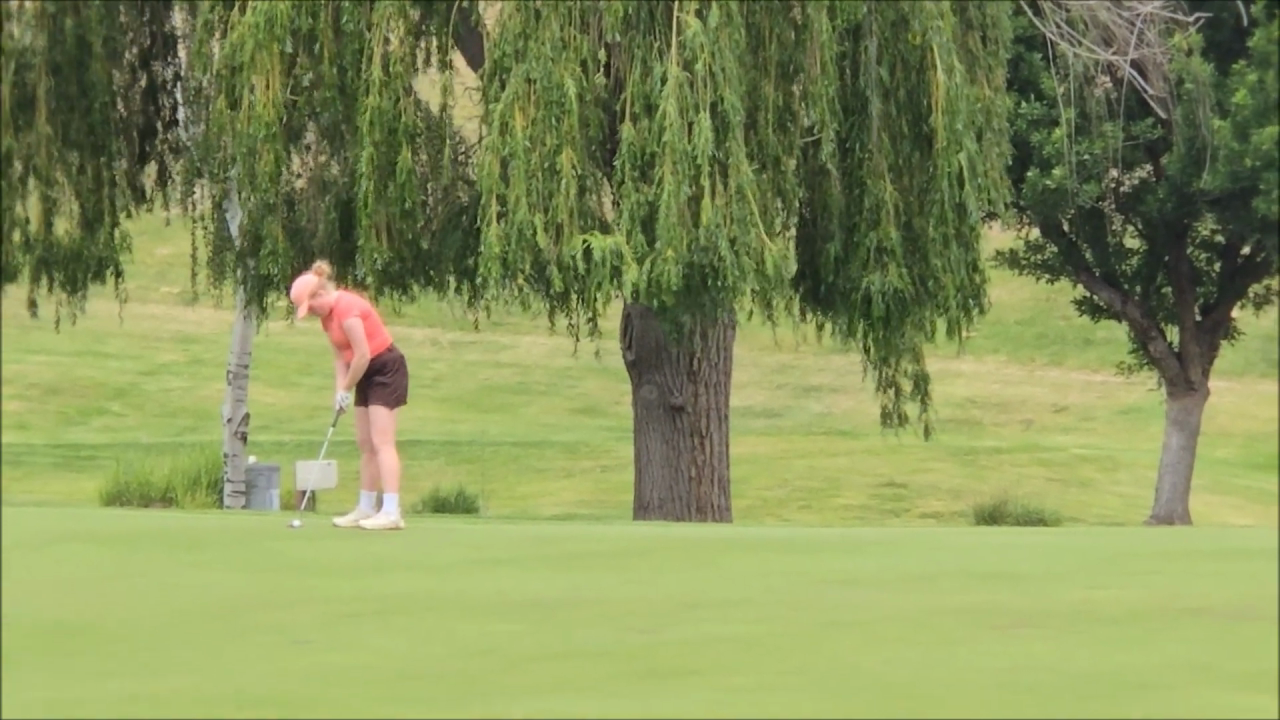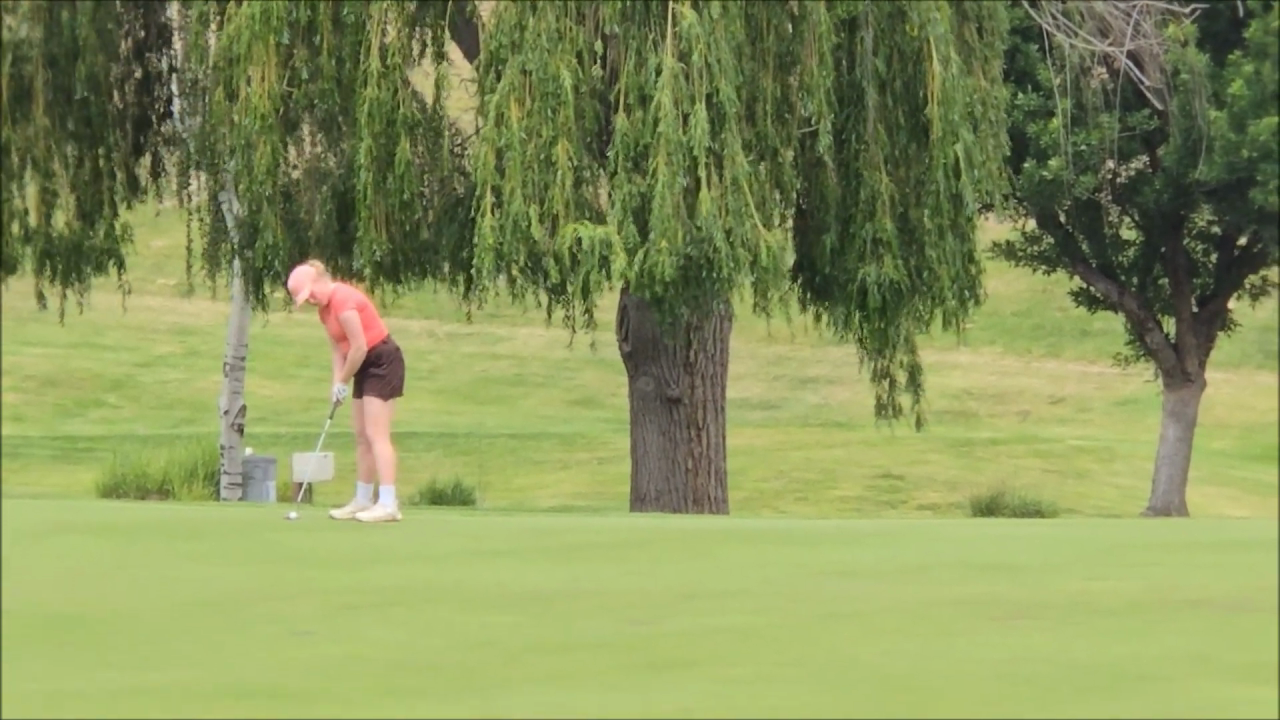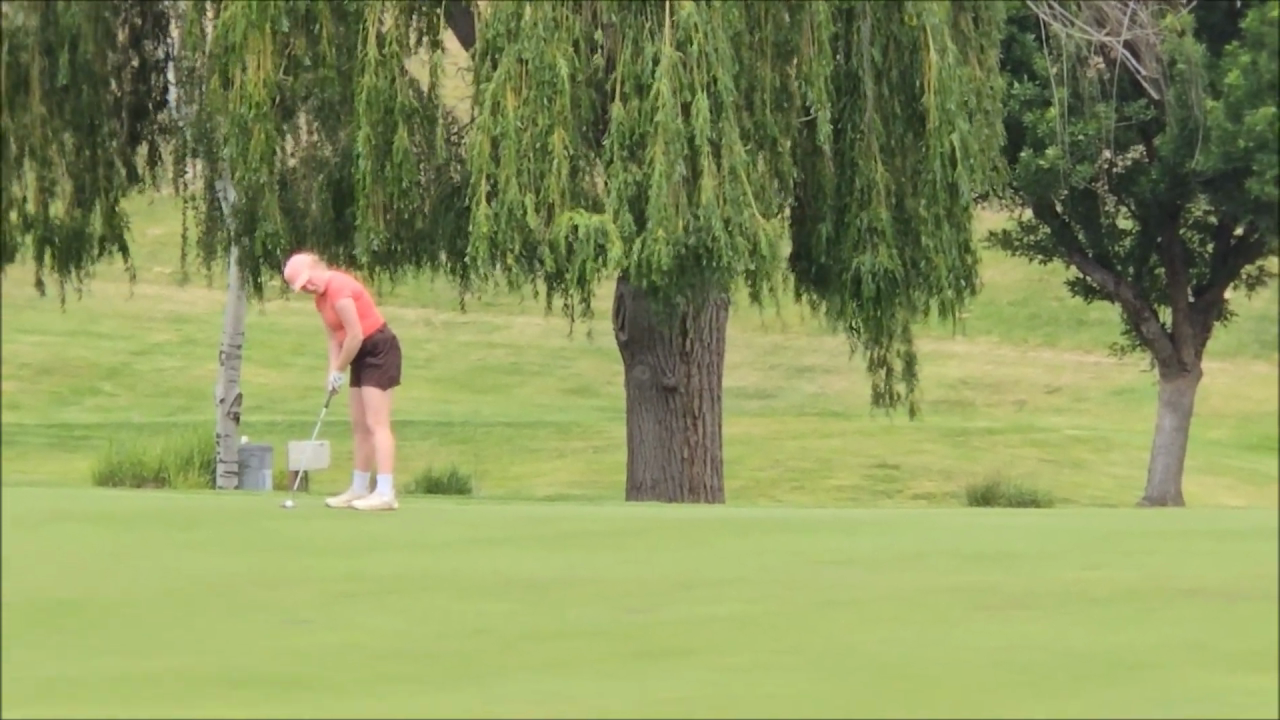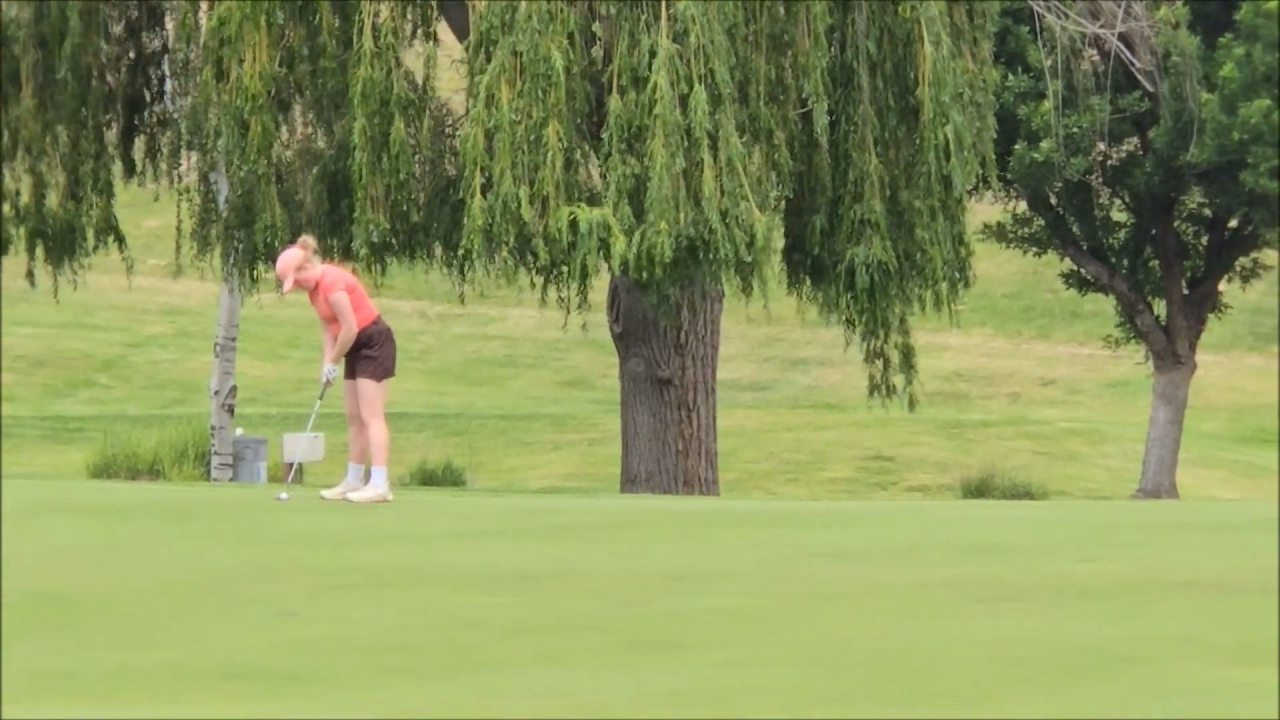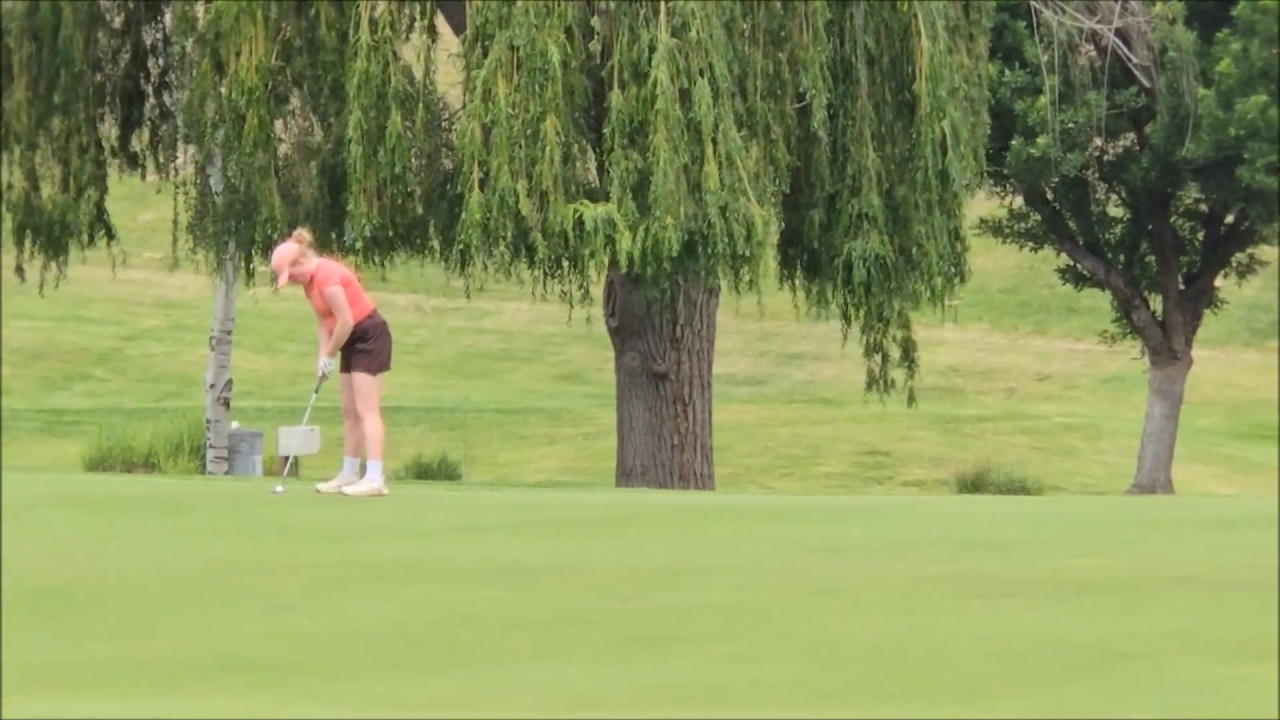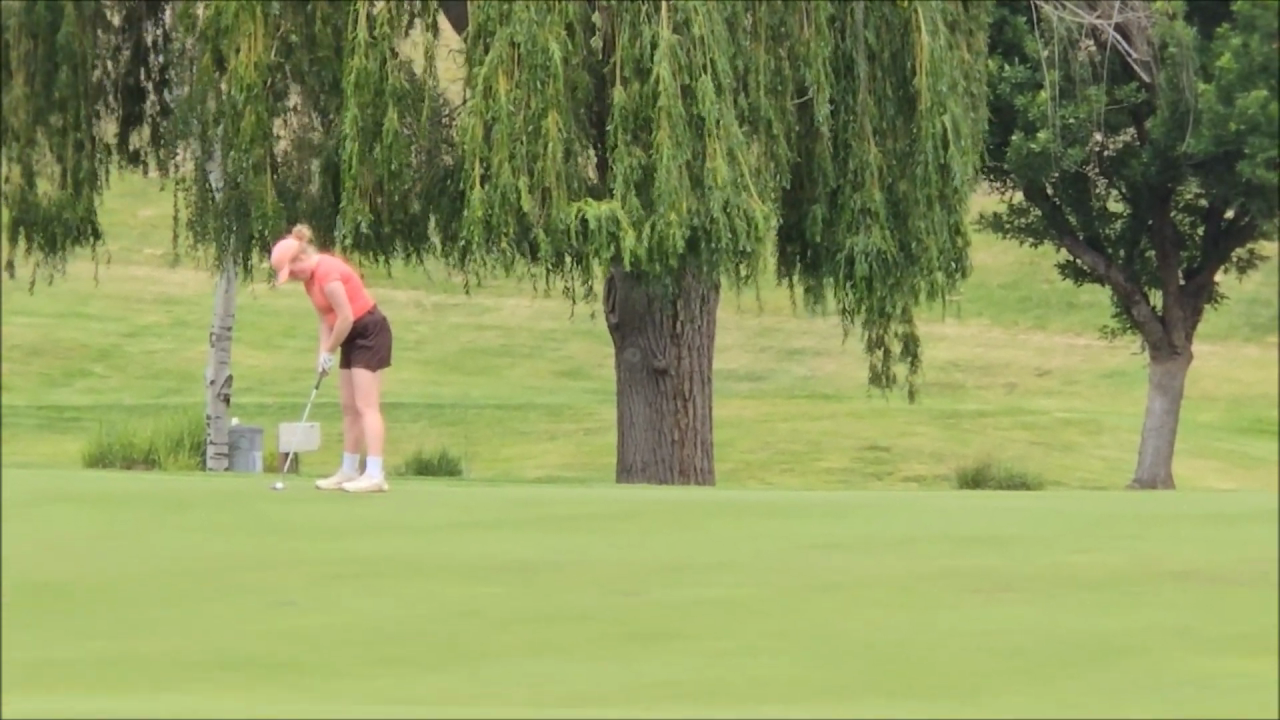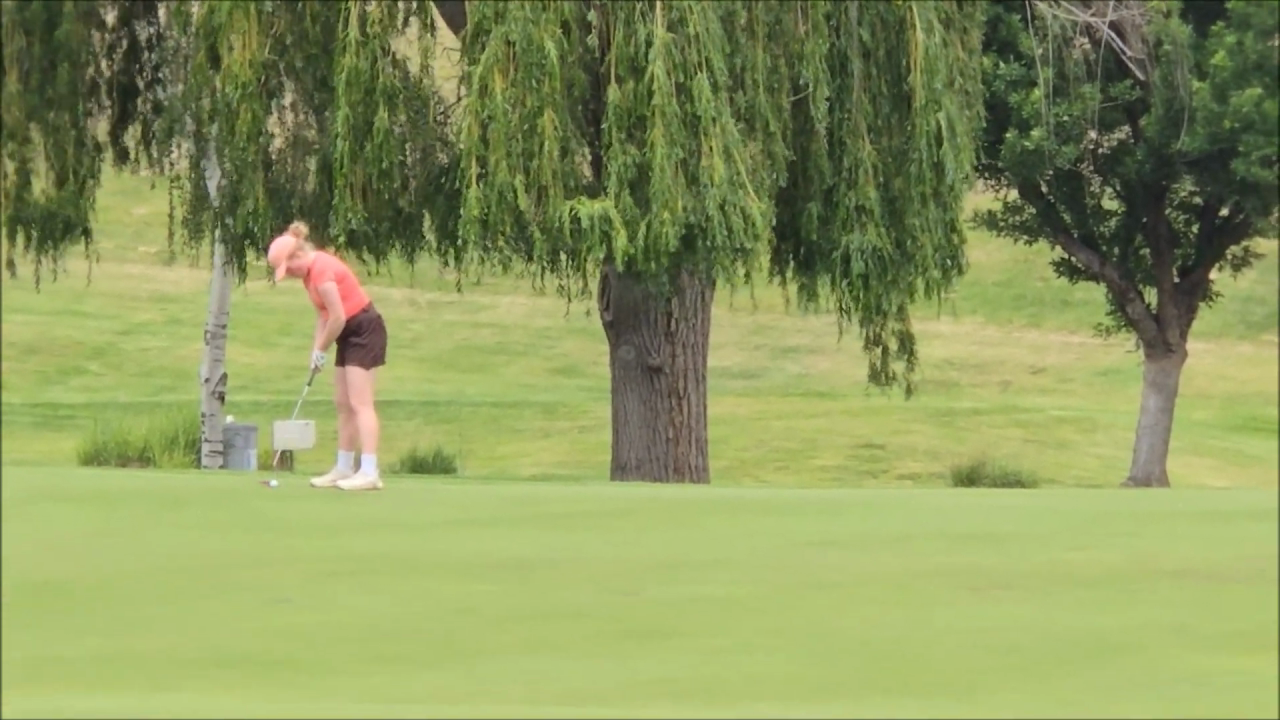
dt=0.4s
person 1, frame 1
left shoulder: (347, 307)
right shoulder: (327, 316)
left elbow: (362, 355)
right elbow: (341, 356)
left wrist: (346, 389)
right wrist: (341, 390)
left hip: (387, 371)
right hip: (367, 375)
left knee: (381, 443)
right knee: (366, 445)
left ankle: (391, 512)
right ankle: (366, 508)
person 1, frame 2
left shoulder: (343, 299)
right shoulder: (325, 308)
left elbow: (359, 347)
right elbow: (338, 348)
left wrist: (342, 381)
right wrist: (337, 382)
left hip: (382, 363)
right hip: (366, 367)
left knee: (376, 435)
right knee: (362, 436)
left ankle: (388, 504)
right ankle: (363, 500)
person 1, frame 3
left shoulder: (339, 287)
right shoulder: (321, 297)
left elbow: (355, 335)
right elbow: (334, 336)
left wrist: (339, 369)
right wrist: (333, 371)
left hip: (379, 352)
right hip: (362, 356)
left knee: (376, 424)
right knee: (360, 425)
left ankle: (385, 492)
right ankle: (359, 488)
person 1, frame 4
left shoulder: (331, 281)
right shoulder: (315, 288)
left elbow: (350, 328)
right elbow: (329, 328)
left wrist: (333, 361)
right wrist: (327, 363)
left hip: (374, 344)
right hip: (356, 348)
left knee: (371, 416)
right knee: (355, 418)
left ankle: (379, 485)
right ankle: (354, 481)
person 1, frame 5
left shoulder: (326, 275)
right shoulder: (310, 281)
left elbow: (345, 322)
right elbow: (324, 322)
left wrist: (328, 355)
right wrist: (323, 357)
left hip: (369, 338)
right hip: (353, 342)
left knee: (366, 409)
right knee: (350, 411)
left ankle: (375, 479)
right ankle: (349, 475)
person 1, frame 6
left shoulder: (327, 271)
right shoulder: (310, 278)
left elbow: (346, 317)
right elbow: (325, 318)
left wrist: (329, 351)
right wrist: (323, 353)
left hip: (370, 334)
right hip: (353, 338)
left knee: (365, 405)
right knee: (349, 407)
left ankle: (375, 474)
right ankle: (349, 471)
person 1, frame 7
left shoulder: (322, 270)
right shoulder: (309, 273)
left elbow: (338, 317)
right elbow: (323, 315)
left wrist: (321, 349)
right wrist: (317, 348)
left hip: (364, 332)
right hip: (349, 336)
left knee: (359, 403)
right knee: (343, 405)
left ankle: (369, 472)
right ankle: (343, 469)
